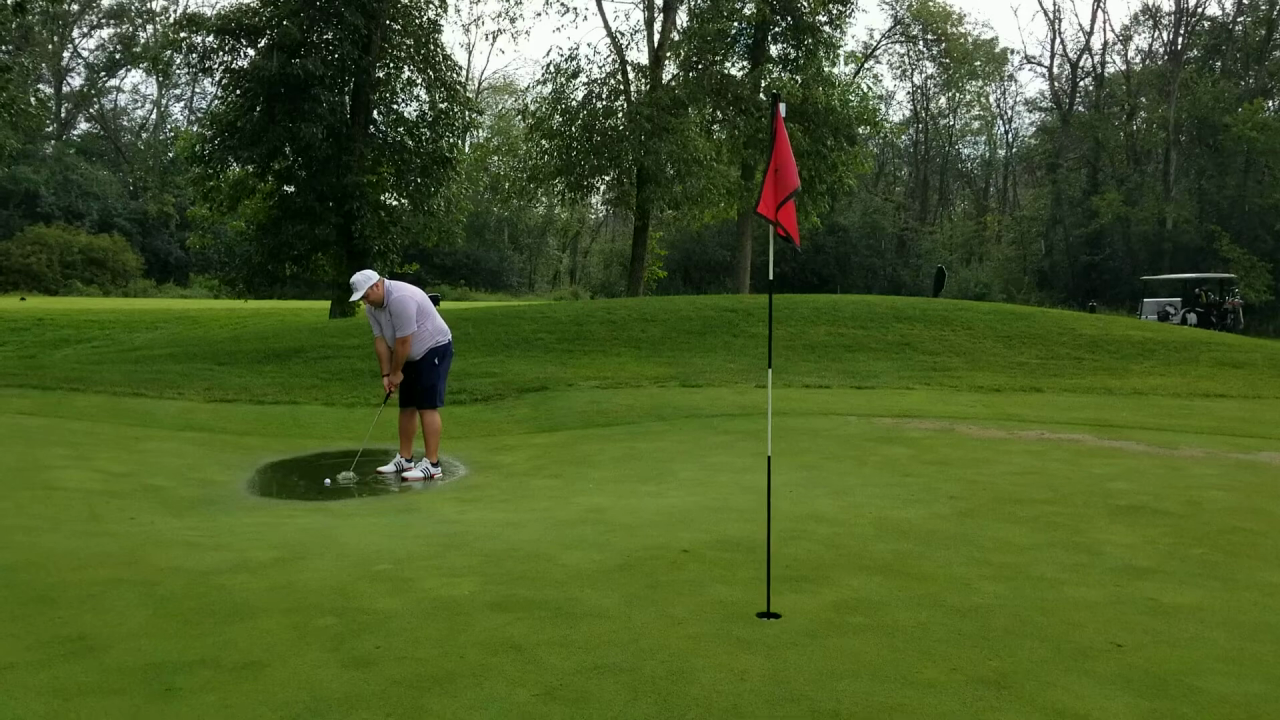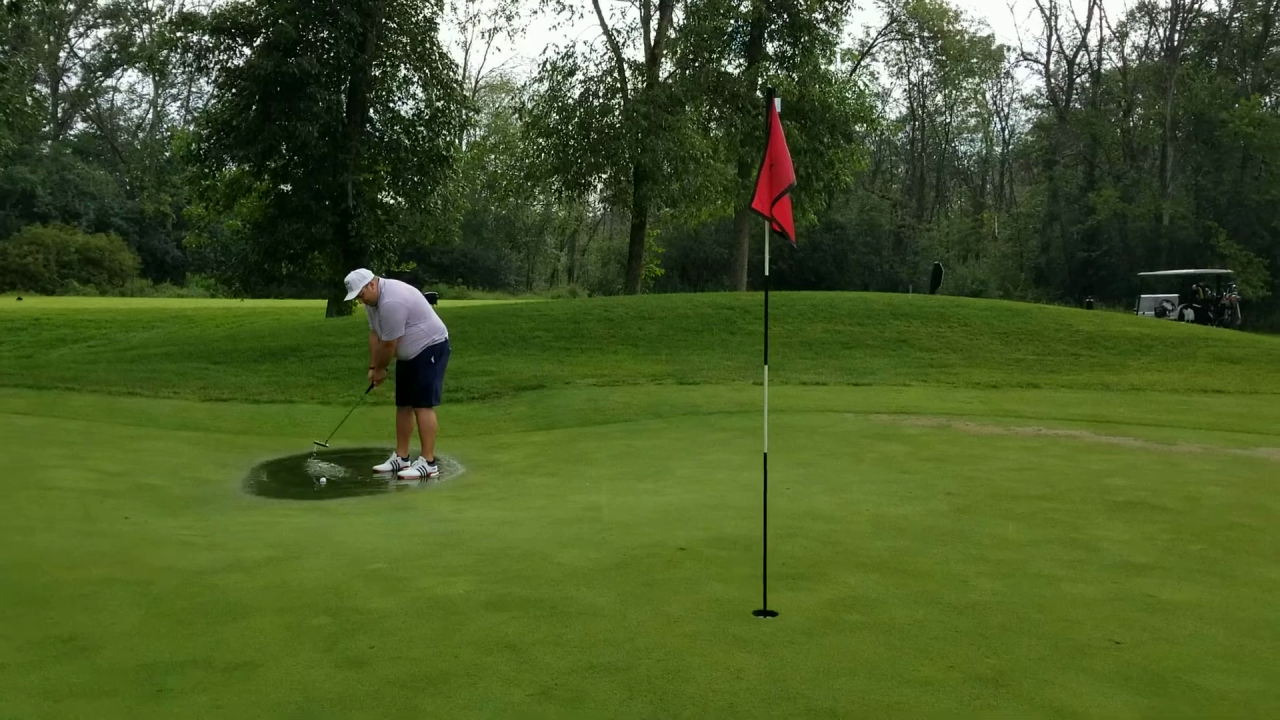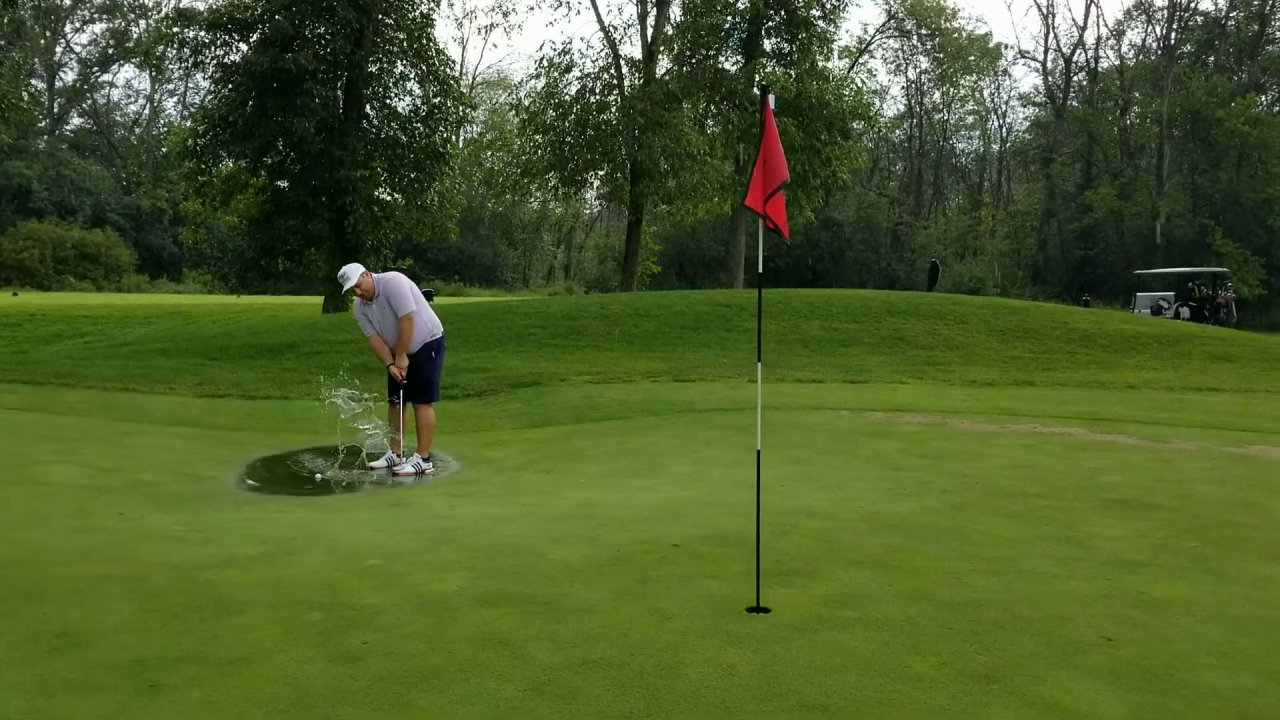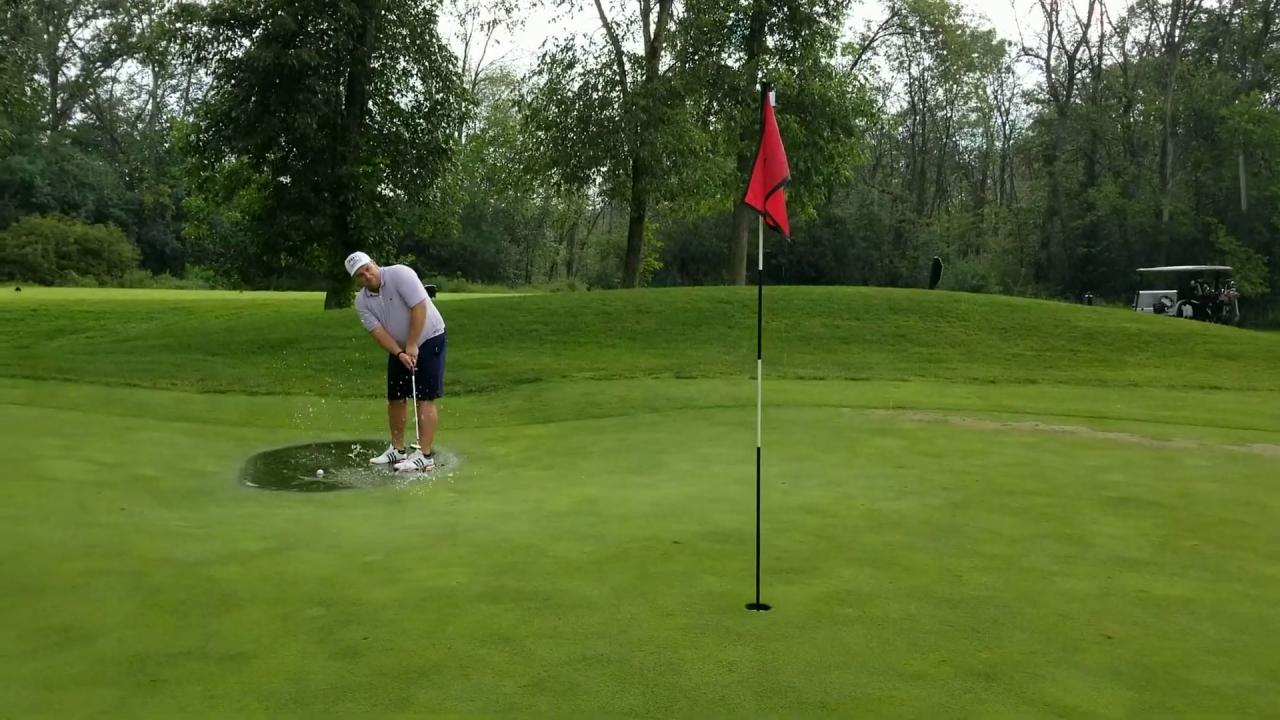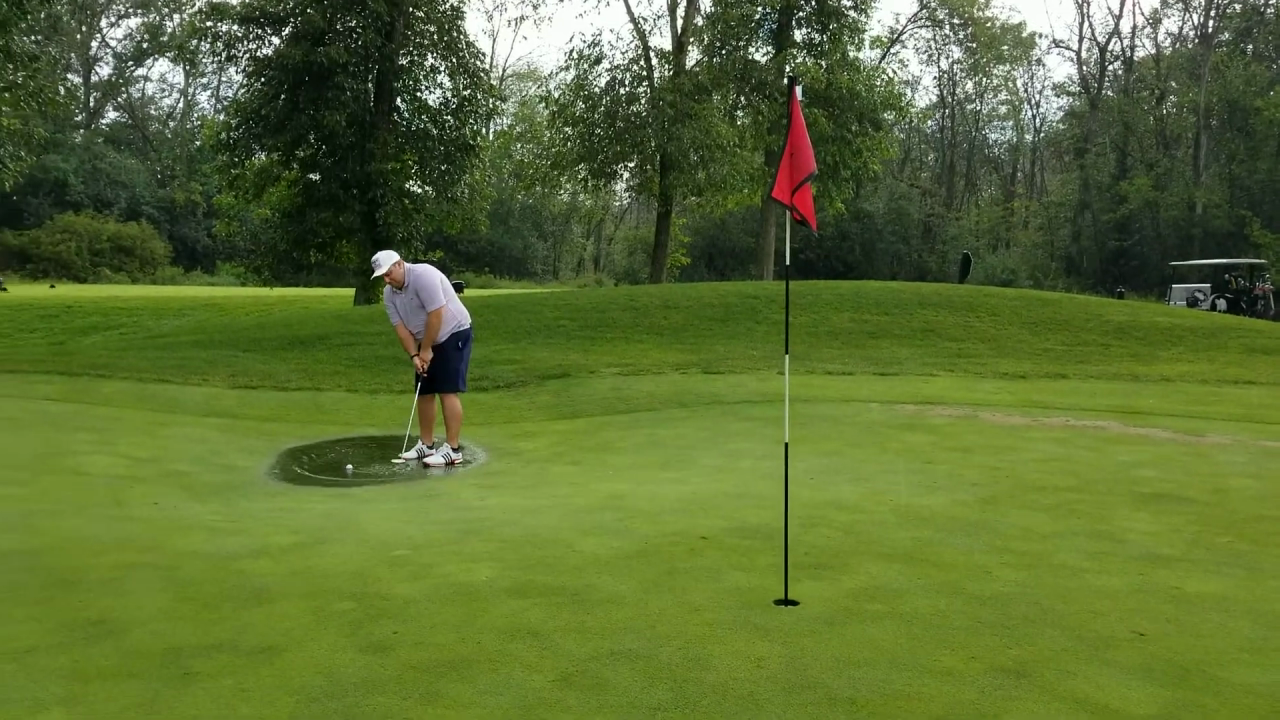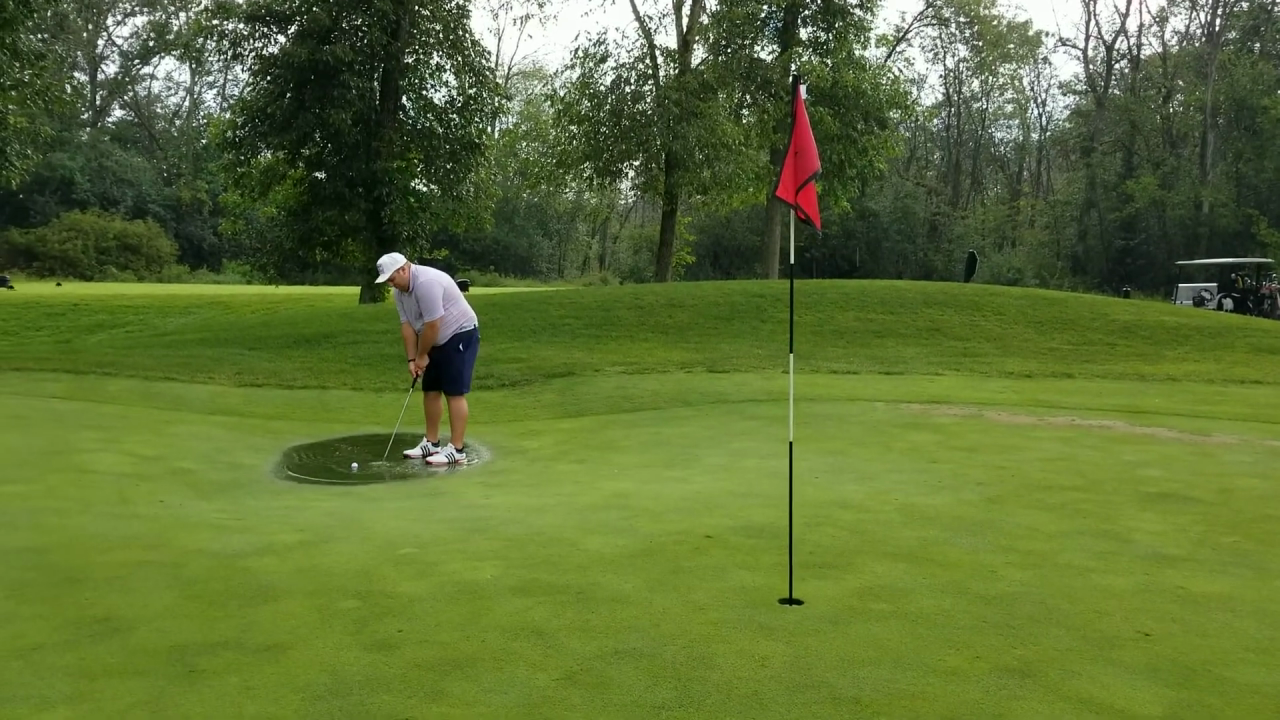
dt=0.4s
person 1, frame 1
left shoulder: (401, 298)
right shoulder: (372, 307)
left elbow: (403, 341)
right elbow: (380, 340)
left wrist: (396, 372)
right wrist: (386, 374)
left hip: (434, 350)
right hip: (411, 356)
left knee: (427, 407)
right knee: (407, 406)
left ankle: (432, 464)
right ankle: (404, 459)
person 1, frame 2
left shoulder: (392, 302)
right shoulder: (373, 300)
left elbow: (388, 344)
right elbow: (375, 335)
left wrist: (380, 369)
right wrist: (372, 367)
left hip: (431, 349)
right hip: (409, 355)
left knee: (423, 405)
right knee: (404, 405)
left ankle: (428, 463)
right ankle: (401, 458)
person 1, frame 3
left shoulder: (392, 282)
right shoulder: (360, 305)
left elbow: (407, 320)
right elbow: (374, 338)
left wrist: (401, 357)
right wrist: (390, 364)
left hip: (427, 345)
right hip: (401, 353)
left knee: (422, 402)
right knee: (396, 402)
left ankle: (423, 459)
right ankle: (396, 454)
person 1, frame 4
left shoulder: (400, 274)
right shoulder: (362, 301)
left elbow: (419, 308)
right elbow: (378, 331)
left wrist: (412, 345)
right wrist: (399, 353)
left hip: (428, 341)
right hip: (399, 349)
left knee: (424, 398)
right knee: (395, 399)
left ankle: (425, 455)
right ankle: (397, 450)
person 1, frame 5
left shoulder: (424, 275)
right shoulder: (389, 294)
left elbow: (436, 314)
right elbow: (400, 327)
left wrist: (426, 349)
right wrist: (414, 355)
left hip: (454, 335)
right hip: (426, 345)
left knee: (448, 392)
right knee: (424, 393)
left ankle: (452, 449)
right ankle: (426, 445)
person 1, frame 6
left shoulder: (427, 282)
right shoulder: (400, 291)
left elbow: (432, 325)
right elbow: (407, 325)
left wrist: (421, 356)
right wrist: (411, 359)
left hip: (460, 335)
right hip: (437, 341)
left knee: (454, 393)
right knee: (431, 391)
left ankle: (457, 450)
right ankle: (431, 443)
